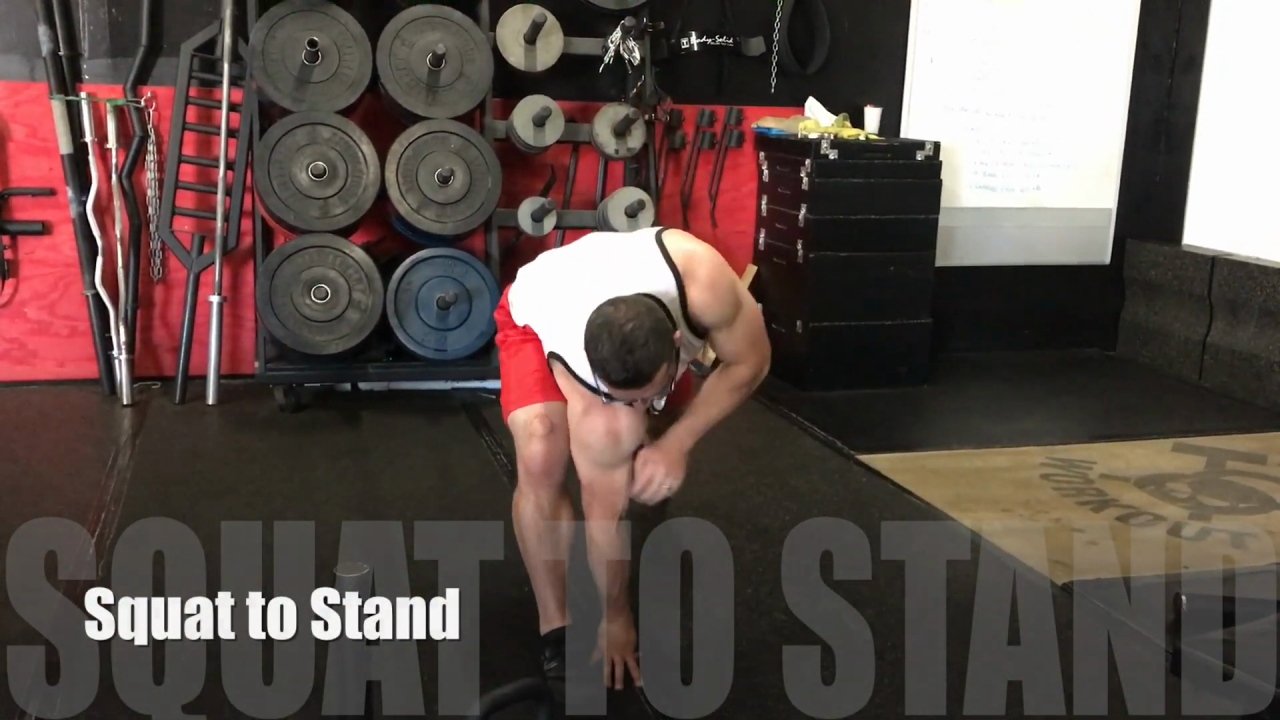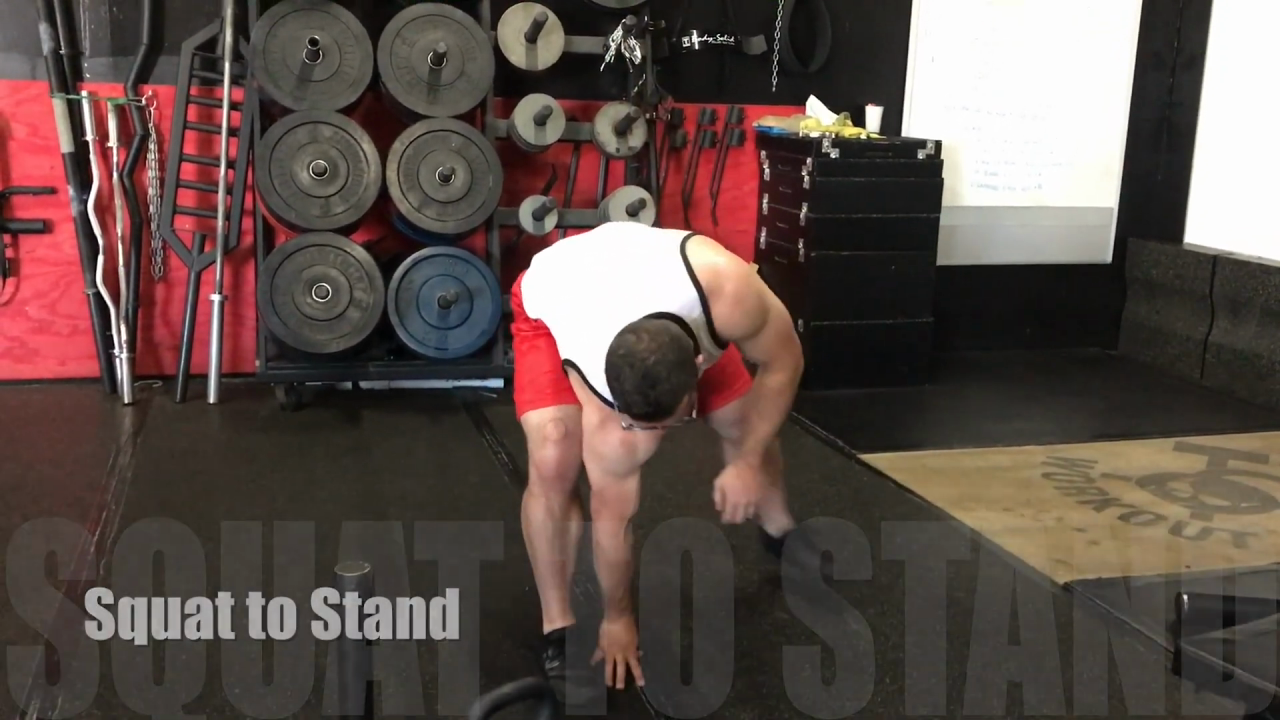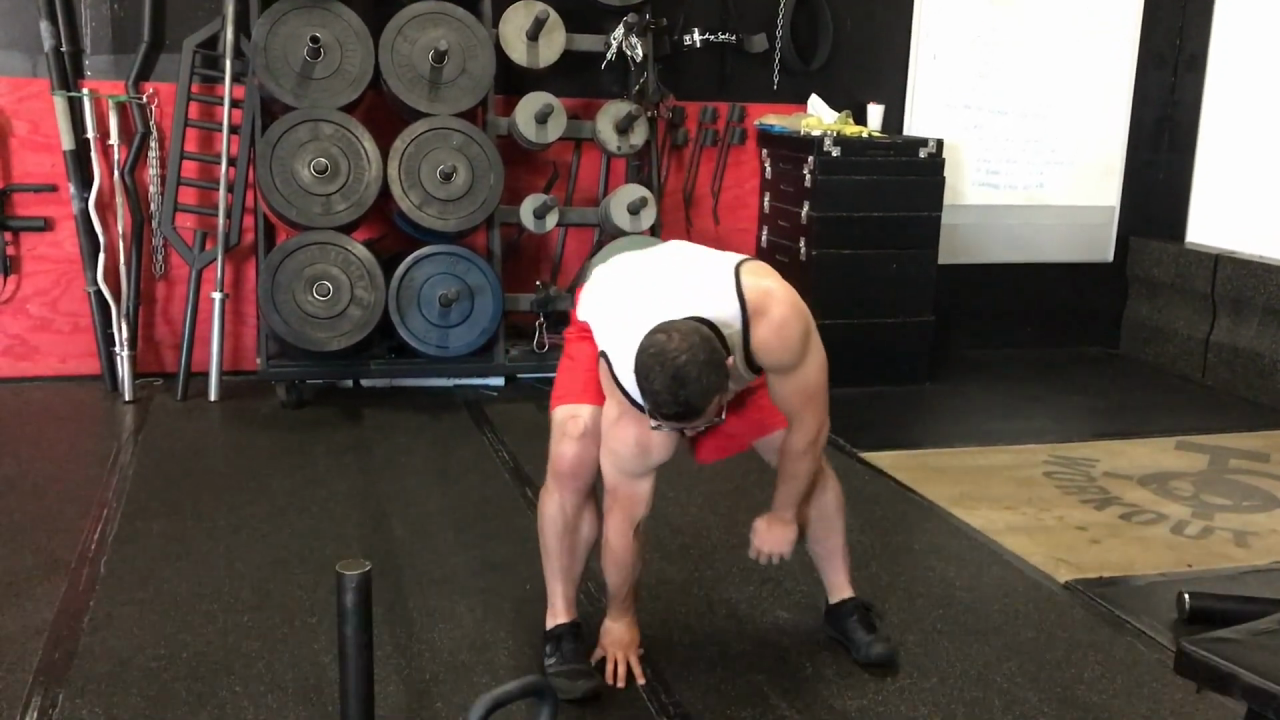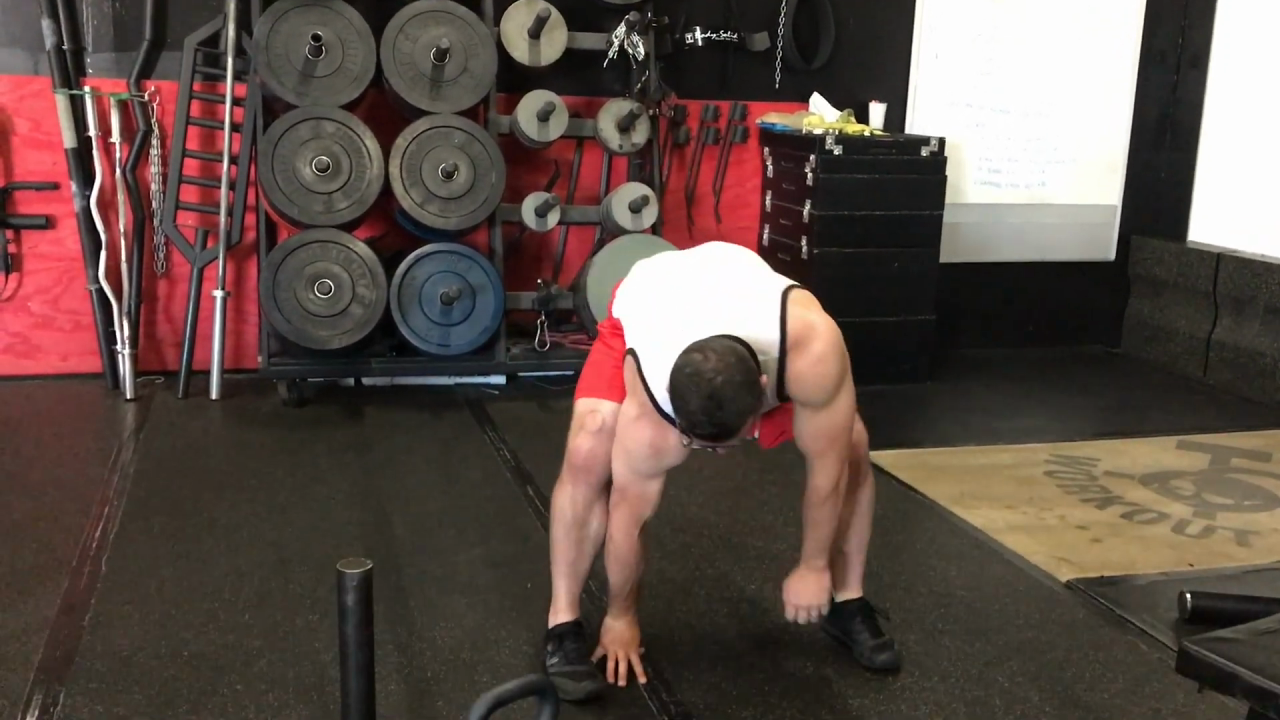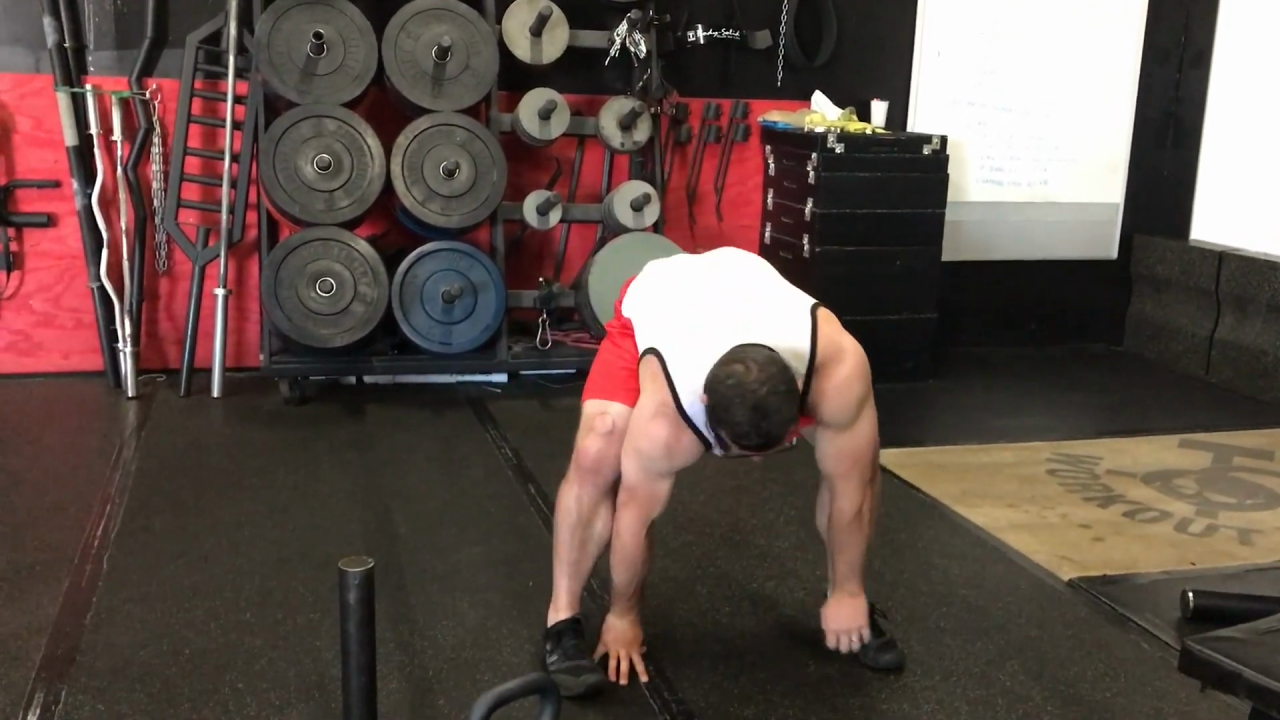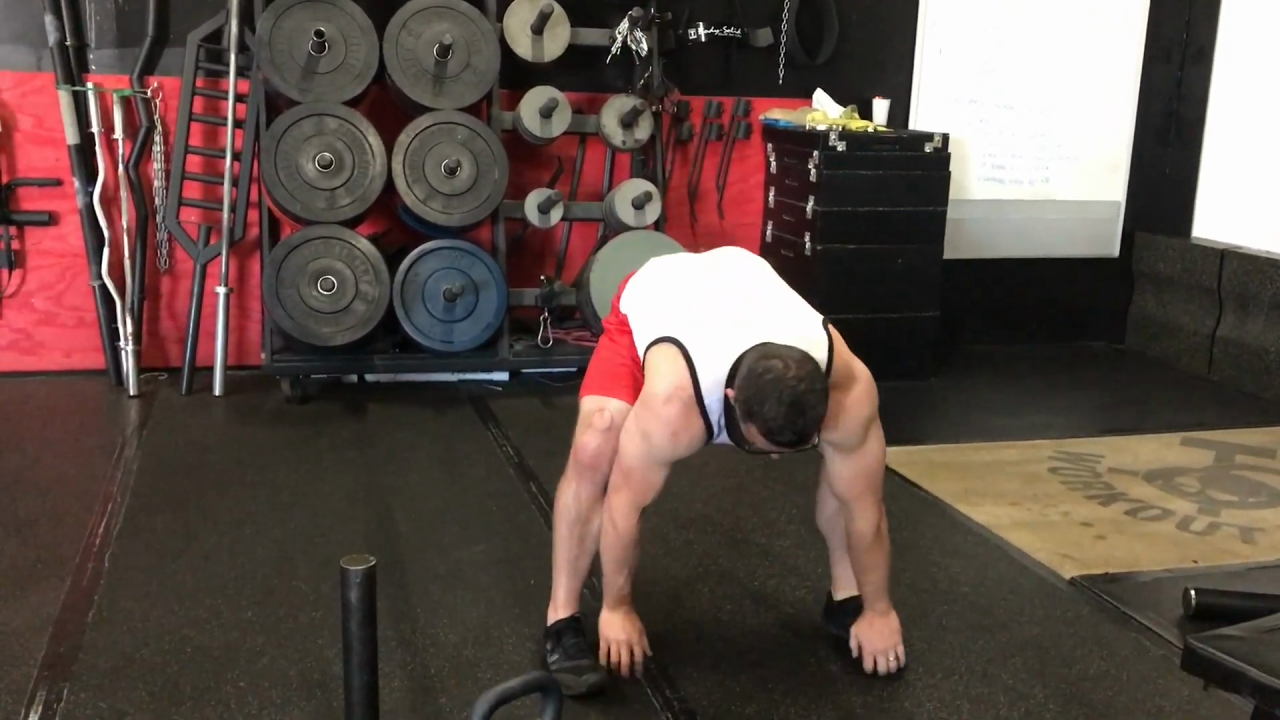
dt=0.2s
person 1, frame 1
left shoulder: (698, 278)
right shoulder: (590, 394)
left elbow: (749, 361)
right elbow: (604, 512)
left wrist: (674, 445)
right wrist: (616, 621)
right hip: (536, 311)
left knee: (686, 426)
right knee: (540, 459)
right ankle: (555, 626)
person 1, frame 2
left shoulder: (722, 289)
right shoulder: (603, 395)
left elbow: (784, 362)
right elbow: (613, 516)
left wrist: (747, 462)
right wrist: (617, 619)
right hip: (550, 300)
left knee: (744, 425)
right knee: (552, 460)
left ankle: (778, 534)
right ankle: (558, 628)
person 1, frame 3
left shoulder: (774, 318)
right shoulder: (631, 404)
left elbow: (808, 426)
right elbow: (624, 517)
left wrist: (783, 514)
right wrist: (620, 618)
left knee: (797, 450)
right knee: (572, 462)
left ankle: (842, 602)
right ankle: (561, 624)
person 1, frame 4
left shoulder: (813, 348)
right shoulder: (650, 406)
left elbow: (828, 468)
right elbow: (628, 515)
left wrist: (814, 569)
right wrist: (621, 616)
left knee: (848, 448)
right knee: (588, 455)
left ankle: (849, 601)
right ankle: (563, 623)
person 1, frame 5
left shoulder: (838, 370)
right shoulder: (666, 410)
left elbow: (850, 483)
right elbow: (635, 514)
left wrist: (846, 593)
right wrist: (623, 615)
left knee: (855, 450)
right knee: (596, 456)
left ankle: (846, 594)
right ankle: (562, 620)
person 1, frame 6
left shoulder: (848, 388)
right shoulder: (675, 399)
left elbow: (864, 506)
right elbow: (624, 501)
left wrist: (878, 610)
right wrist: (617, 607)
left knee: (852, 454)
right knee: (594, 451)
left ankle: (844, 599)
right ankle: (562, 619)
